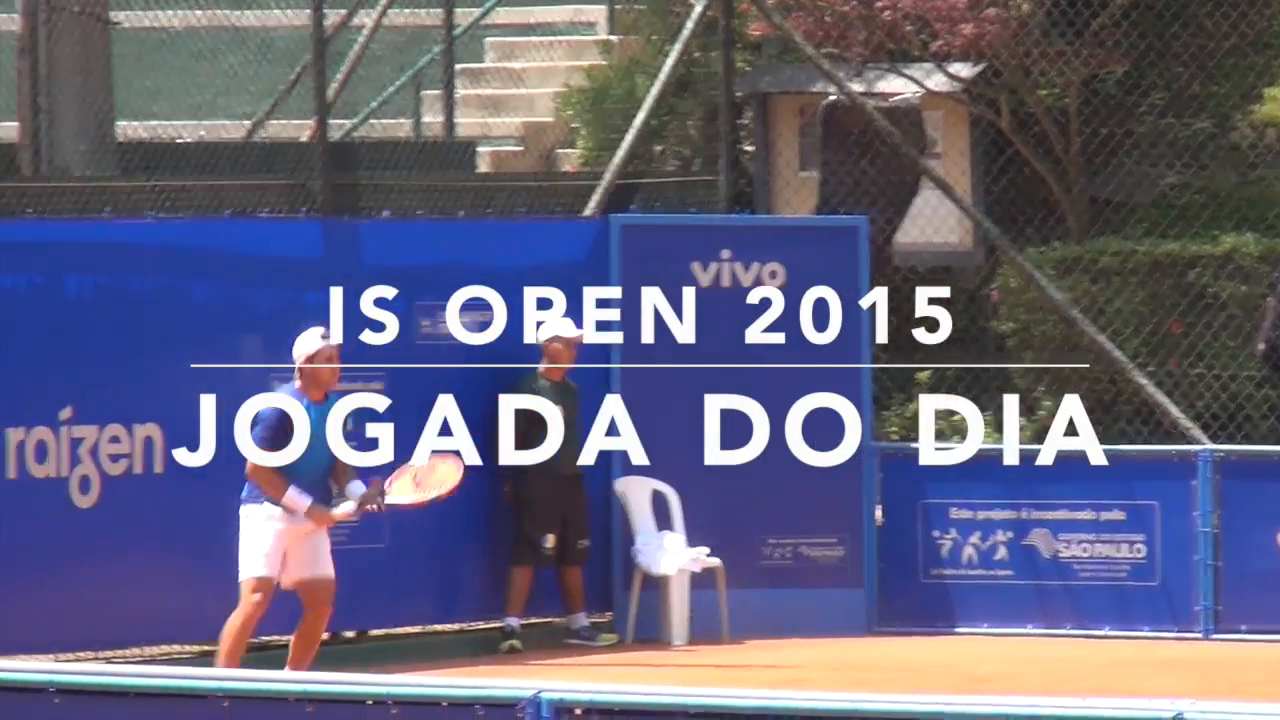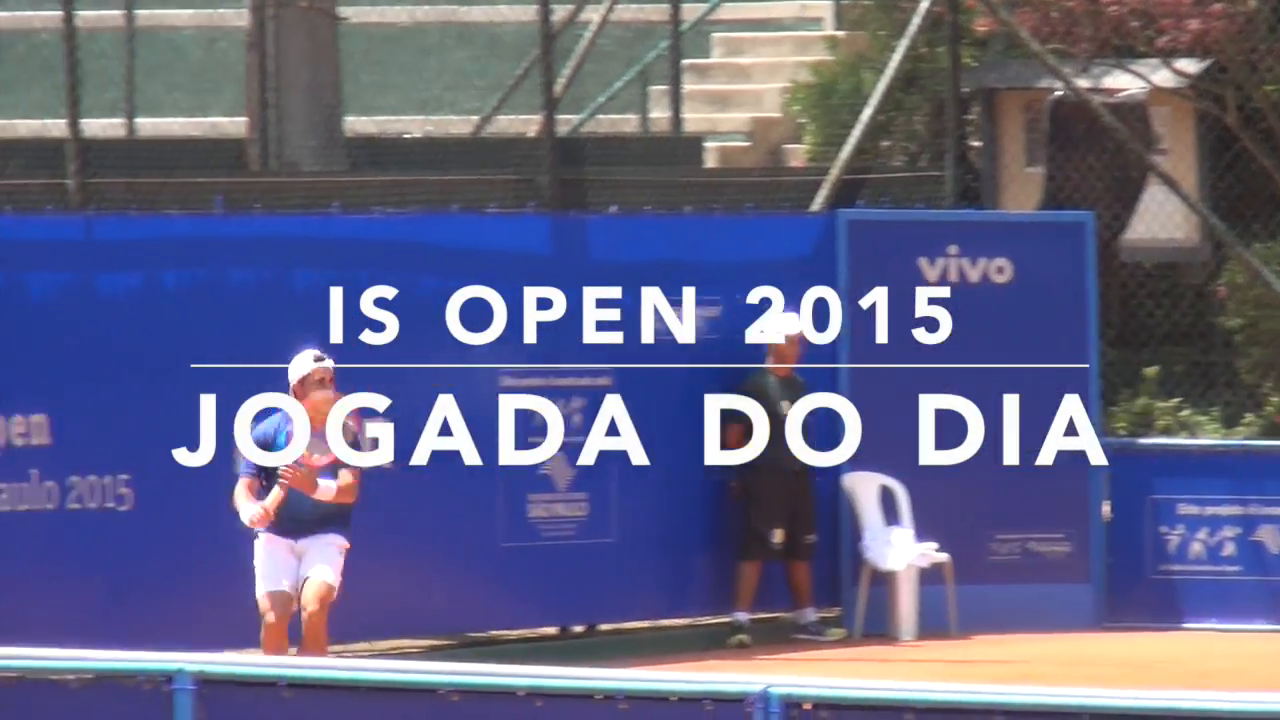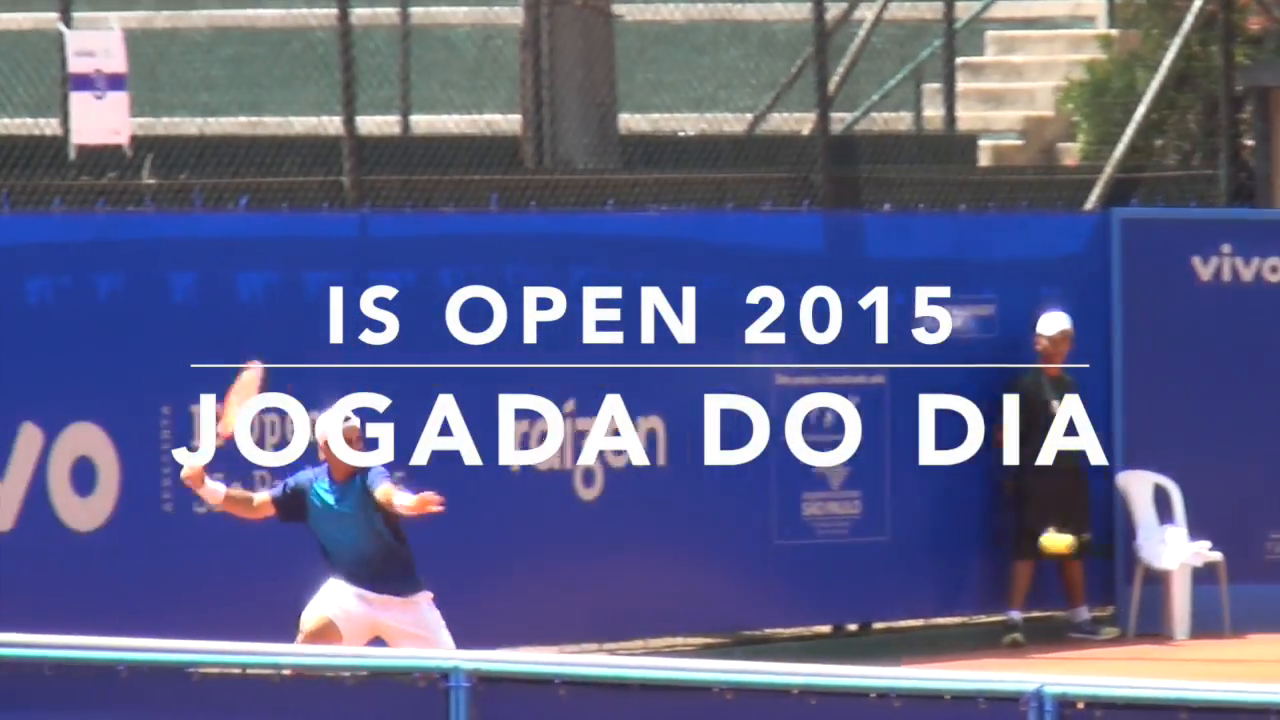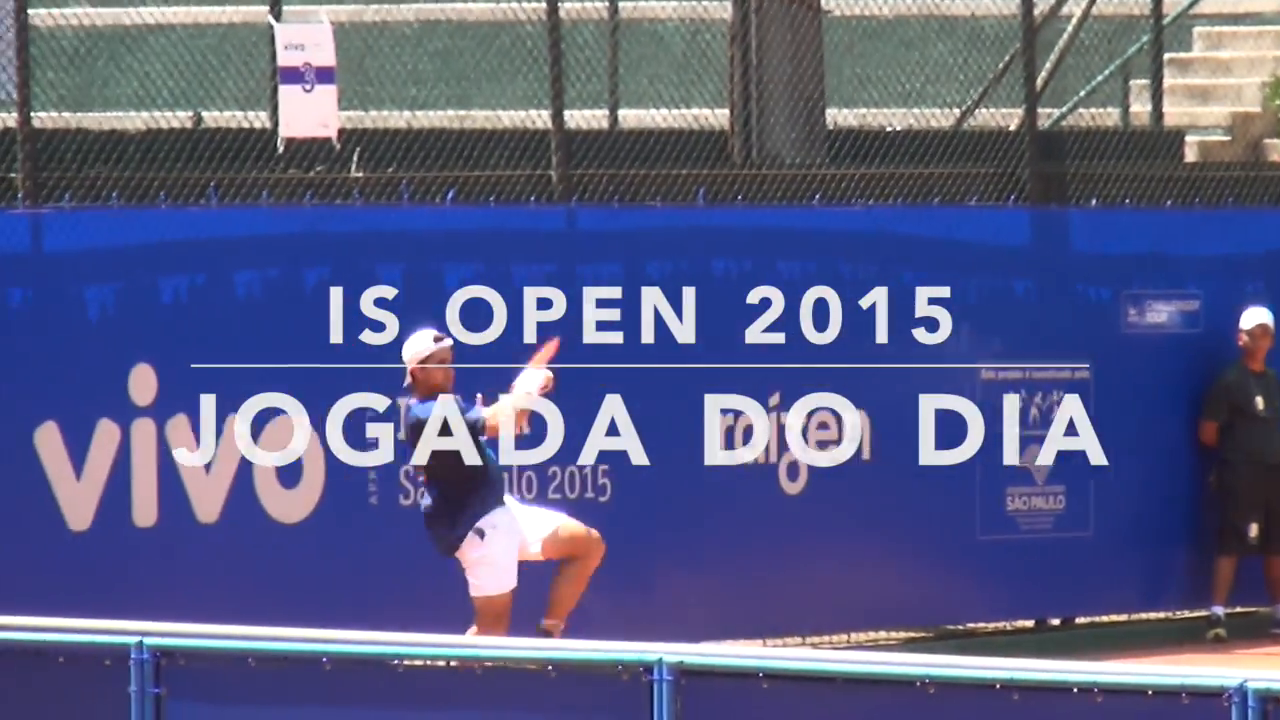
dt=0.4s
person 1, frame 1
left shoulder: (571, 390)
right shoulder: (529, 389)
left wrist: (569, 462)
right wrist: (533, 461)
left hip: (571, 481)
right hip: (539, 484)
left knee: (573, 556)
right knee: (527, 555)
left ankle: (578, 625)
right ankle: (511, 627)
person 1, frame 2
left shoulder: (798, 385)
right shoulder: (756, 385)
right elbow: (732, 438)
left wrist: (797, 458)
right wrist: (761, 456)
left hip: (798, 476)
right hip: (766, 480)
left knee: (801, 550)
right knee: (755, 550)
left ankle: (806, 619)
right ankle: (740, 621)
person 1, frame 3
left shoulder: (1069, 384)
right shoulder: (1027, 384)
right elbow: (1006, 438)
left wrist: (1069, 458)
right wrist: (1033, 456)
left hip: (1072, 475)
right hip: (1038, 479)
left knee: (1074, 549)
right knee: (1028, 548)
left ankle: (1080, 618)
right ankle: (1014, 620)
person 1, frame 4
right shoulder: (1230, 381)
right elbow: (1208, 434)
right wrist: (1234, 453)
right hip: (1241, 475)
right knee: (1233, 544)
right ankle: (1217, 615)
person 2, frame 1
left shoulder: (336, 409)
right shoulder: (279, 408)
right elbow: (257, 469)
left wrist: (358, 490)
right wrist: (307, 506)
left hip: (313, 522)
right hip: (267, 513)
left knee: (319, 606)
right knee: (255, 599)
person 2, frame 2
left shoulder: (343, 431)
right shoulder: (268, 433)
left elbow: (349, 491)
right elbow: (245, 489)
left wrist: (314, 486)
right wrist: (250, 510)
left hip: (325, 538)
right hip: (276, 538)
left knee: (314, 610)
right knee: (274, 620)
person 2, frame 3
left shoulder: (372, 476)
right shoulder: (304, 487)
left elbow: (389, 495)
left wrist: (408, 503)
left hip: (404, 597)
right hip: (348, 591)
right knee: (311, 636)
person 2, frame 4
left shoulder: (442, 405)
right shoulder: (429, 416)
right elbow: (503, 423)
right wrist: (528, 386)
left hip: (496, 511)
right hip: (475, 525)
left knee: (590, 545)
right knee: (493, 625)
left ankle: (550, 627)
